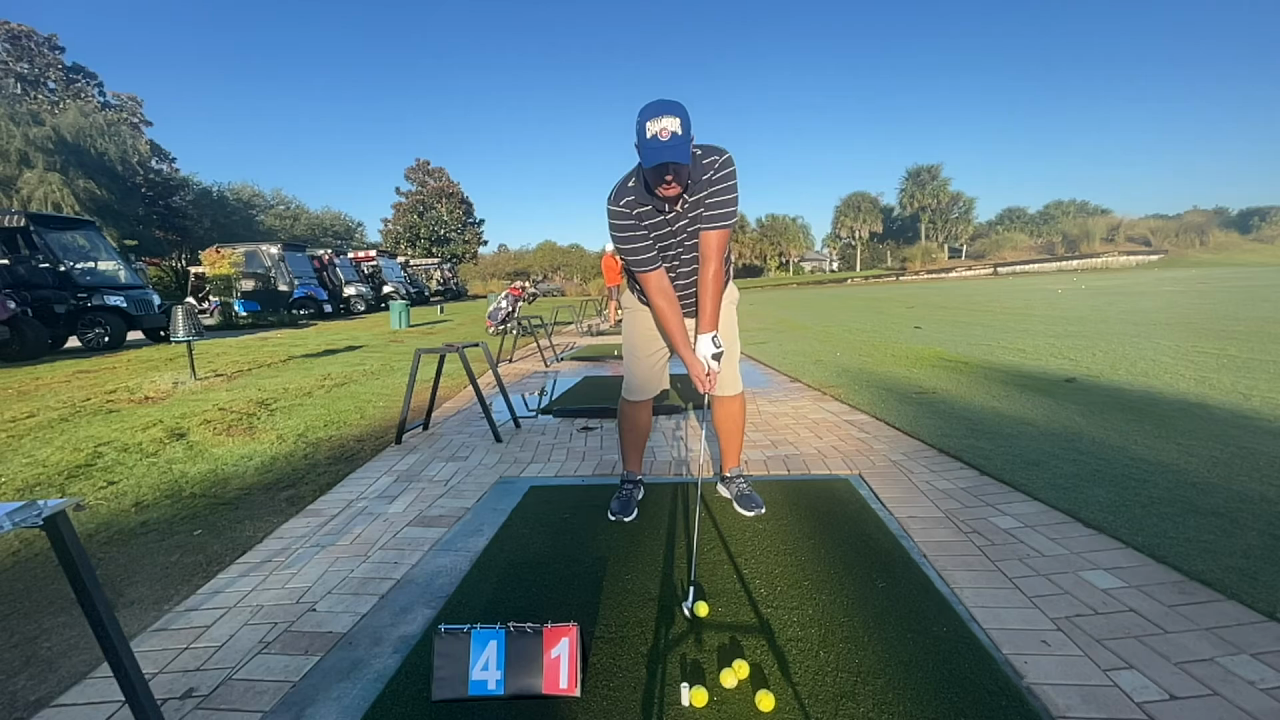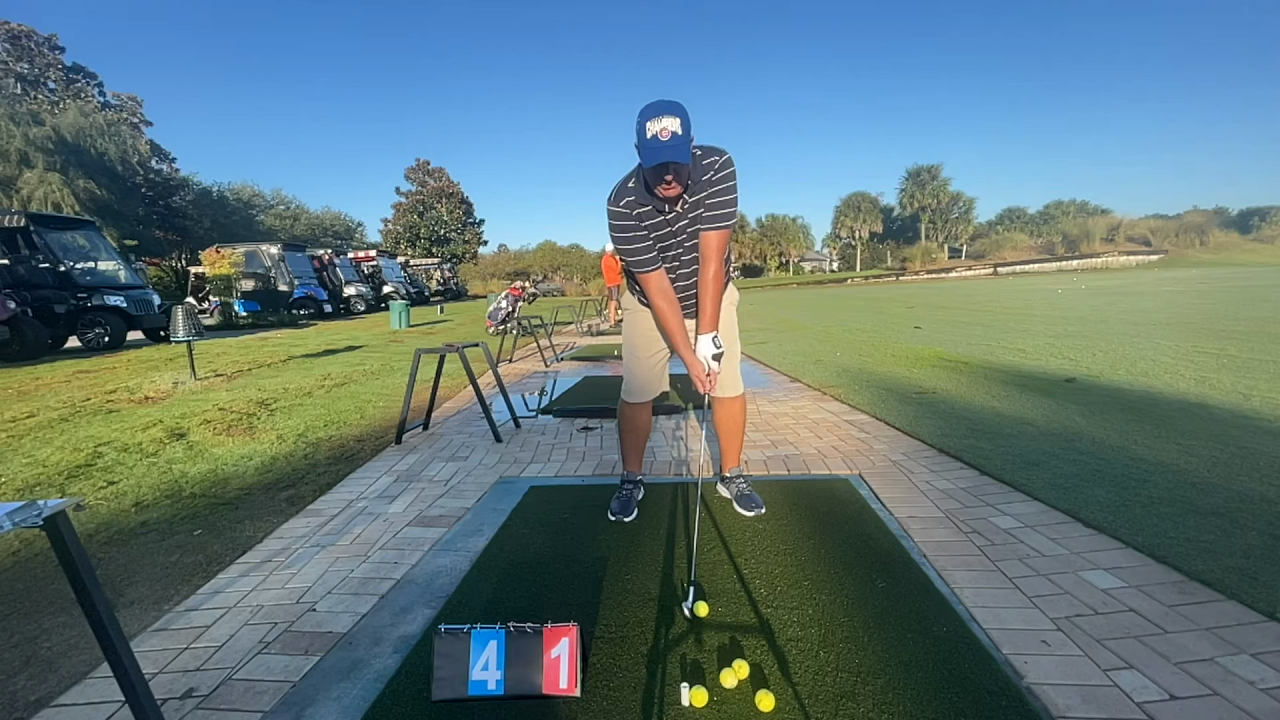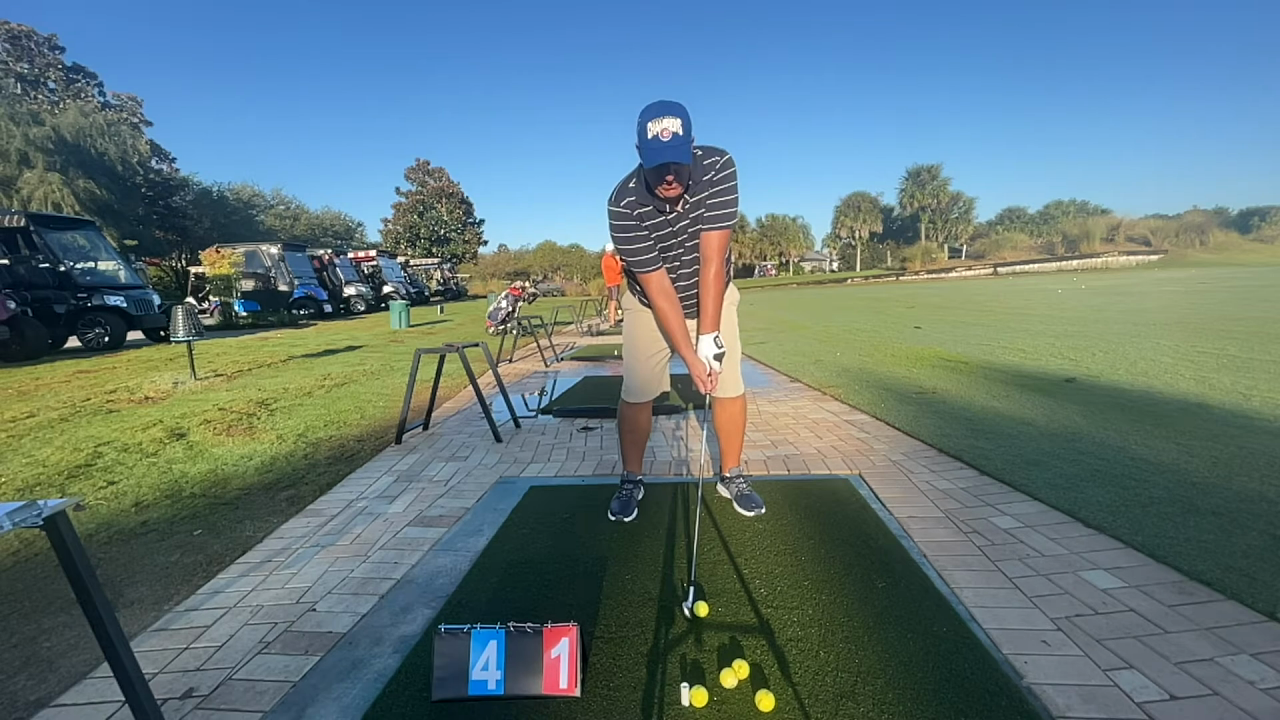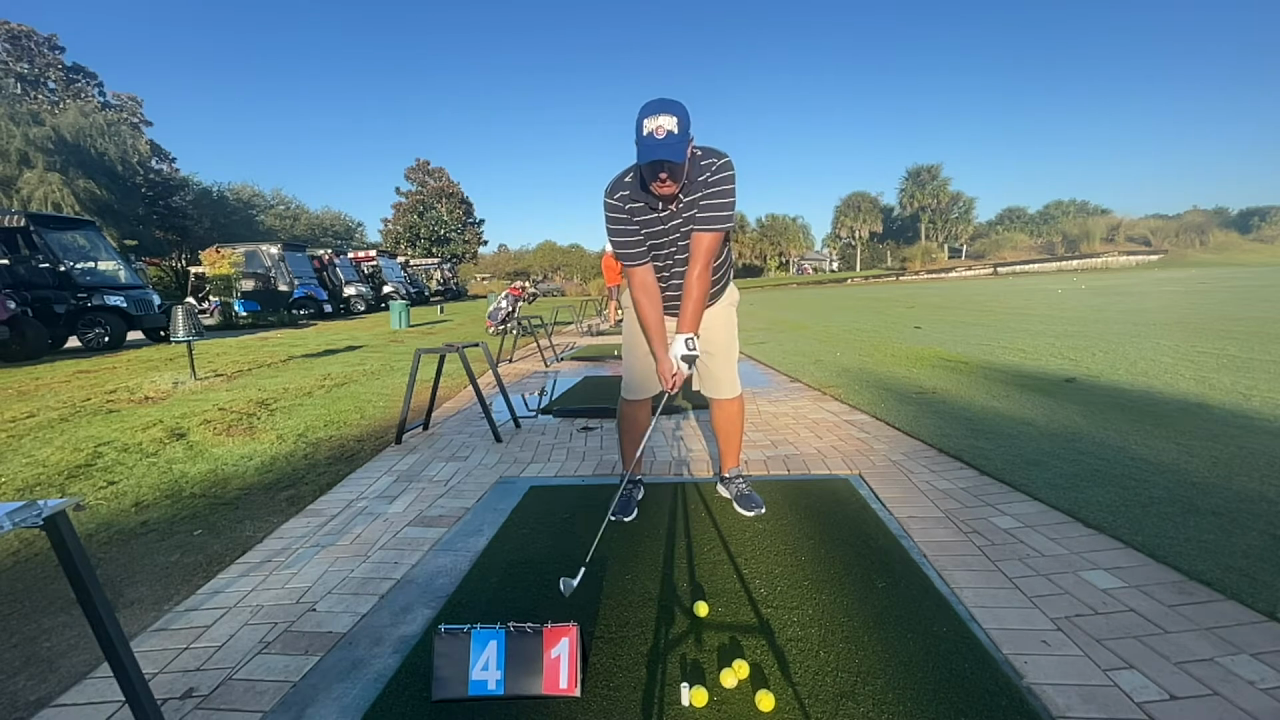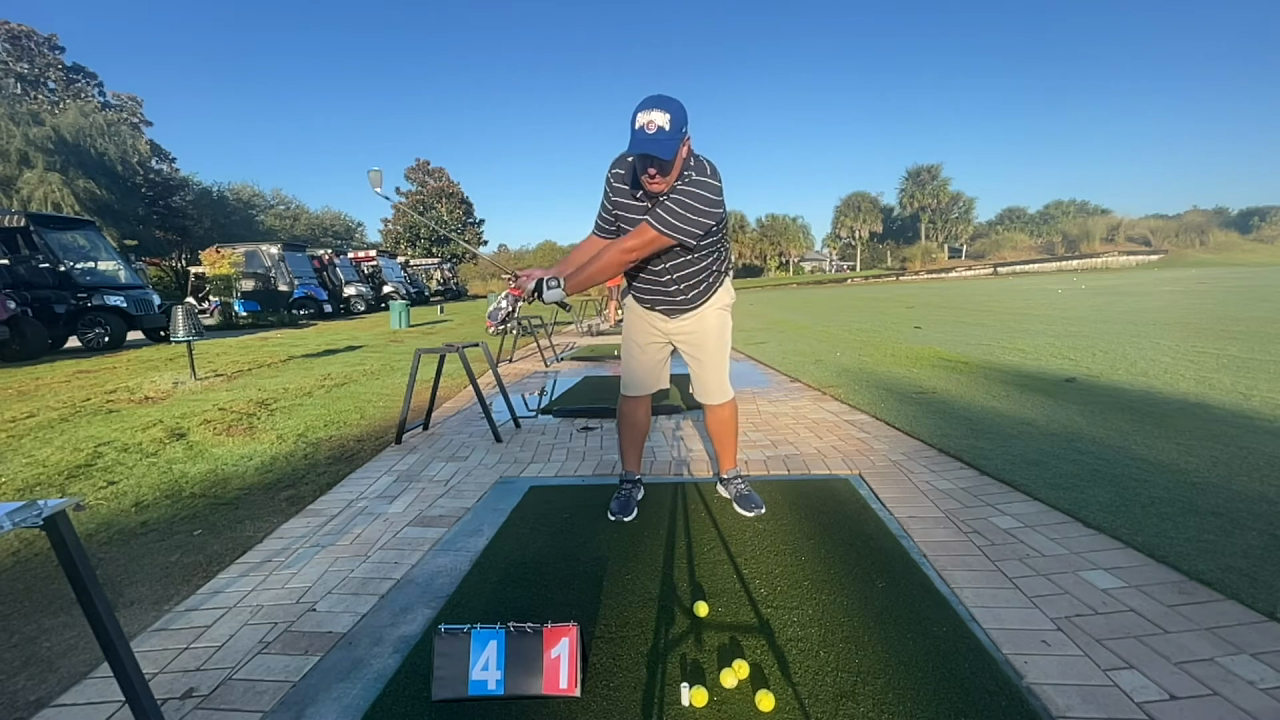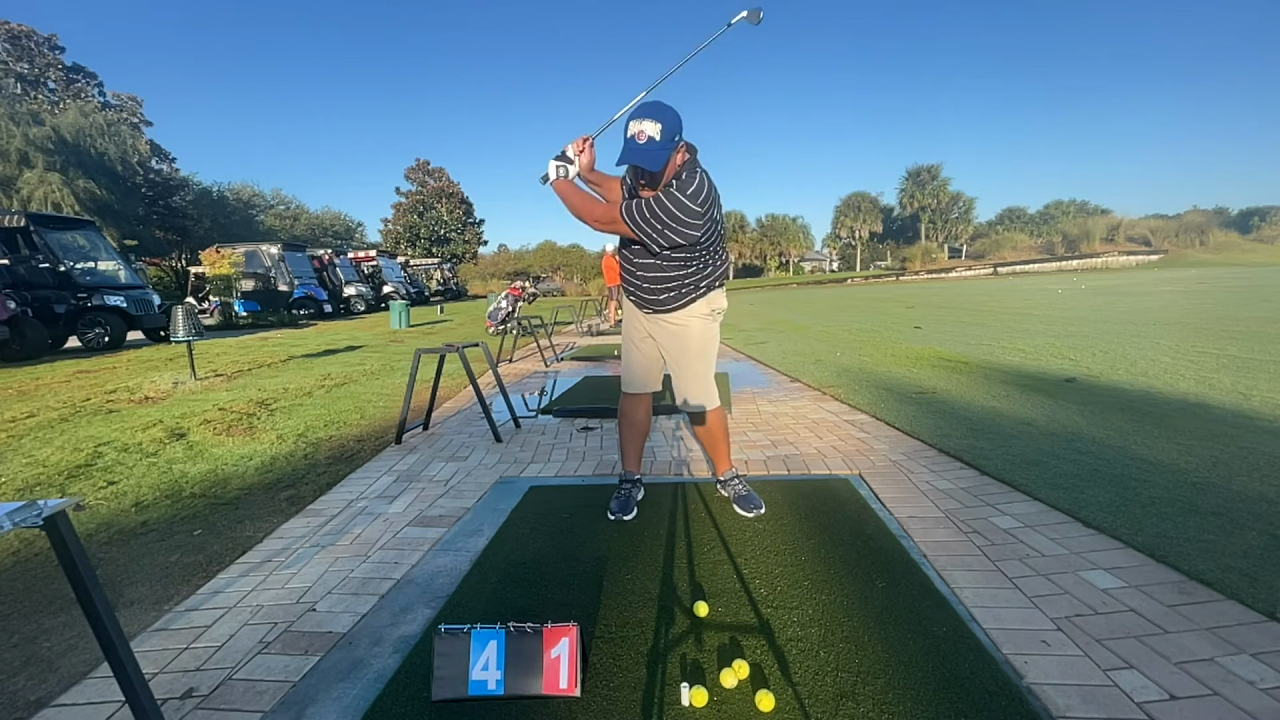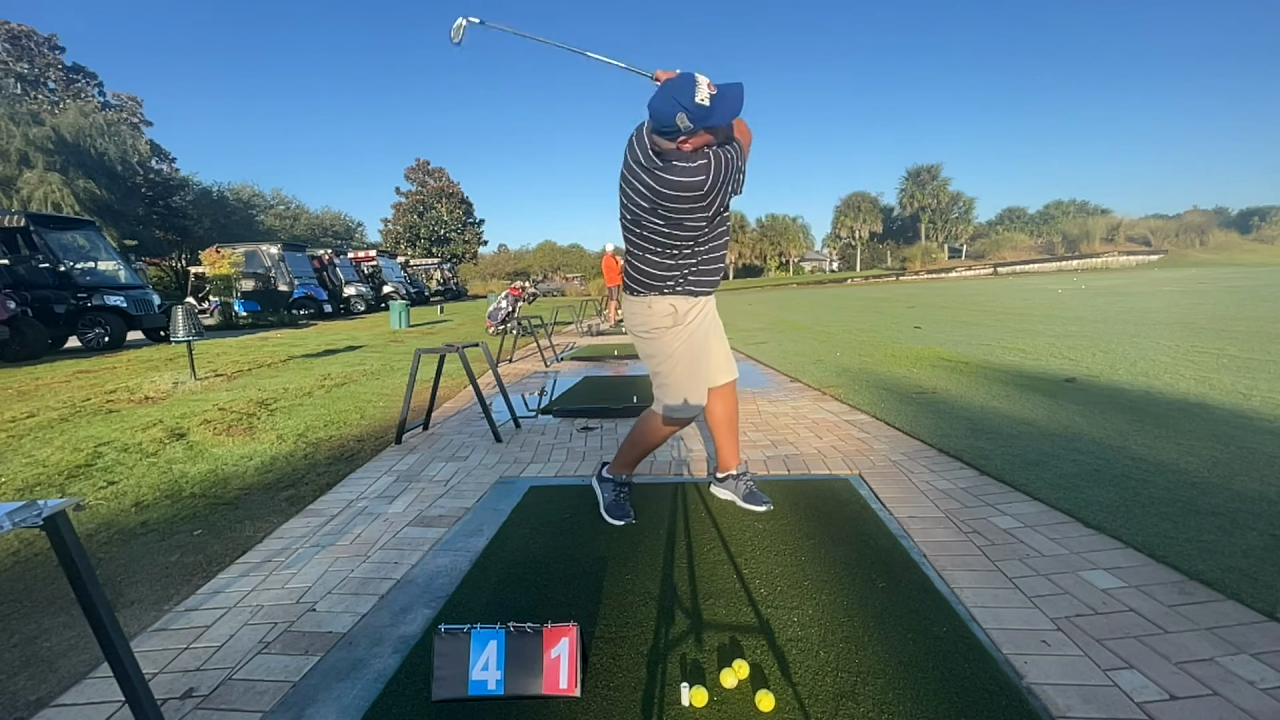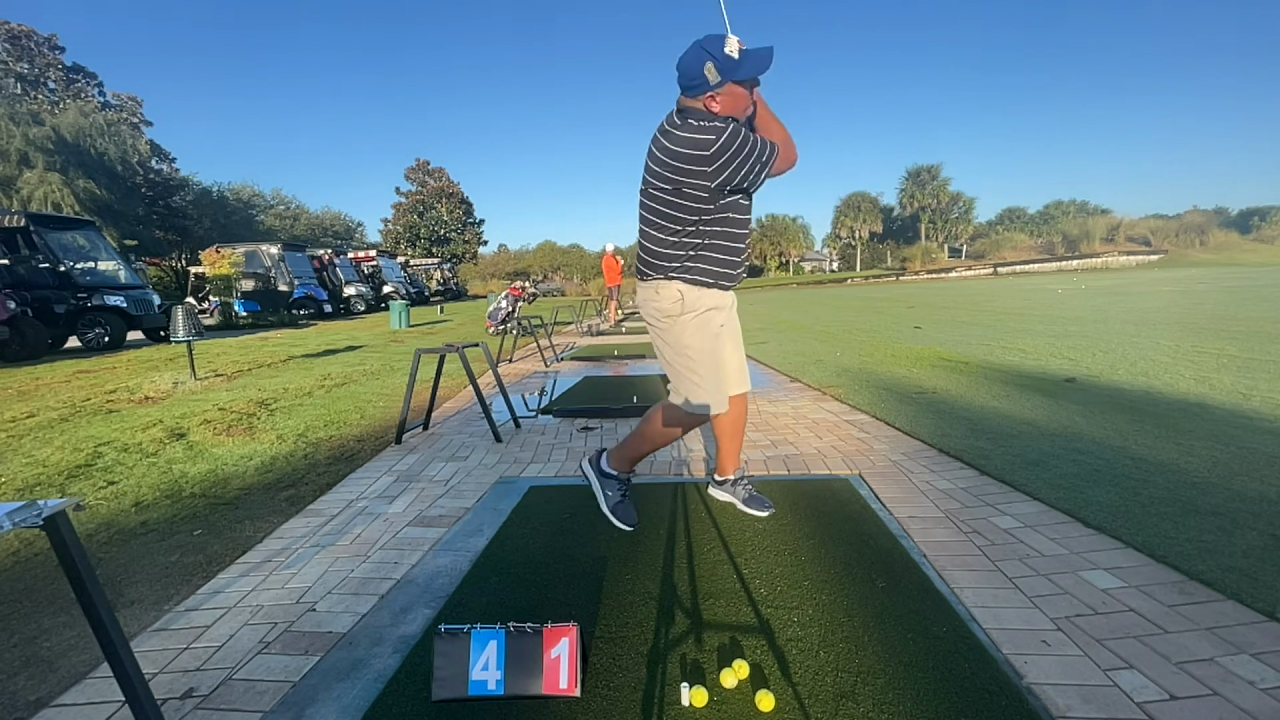
dt=0.7s
person 1, frame 1
left shoulder: (718, 166)
right shoulder: (623, 203)
left elbow: (711, 259)
right elbow: (656, 285)
left wrist: (708, 336)
right wrist: (687, 356)
left hip: (711, 294)
right hip: (650, 303)
left knee: (728, 385)
right knee: (637, 390)
left ankle: (731, 475)
right ankle: (631, 480)
person 1, frame 2
left shoulder: (717, 167)
right shoulder: (622, 203)
left elbow: (712, 260)
right elbow: (656, 286)
left wrist: (707, 337)
right wrist: (687, 357)
left hip: (711, 296)
right hip: (650, 304)
left knee: (729, 385)
right knee: (636, 391)
left ankle: (731, 475)
right ankle: (631, 481)
person 1, frame 3
left shoulder: (719, 167)
right shoulder: (624, 204)
left elbow: (712, 260)
right elbow: (657, 285)
left wrist: (710, 337)
right wrist: (689, 357)
left hip: (712, 298)
right hip: (650, 305)
left knee: (729, 386)
right knee: (636, 392)
left ankle: (731, 475)
right ankle: (631, 480)
person 1, frame 4
left shoulder: (717, 170)
right shoulder: (619, 197)
left elbow: (700, 263)
right elbow: (642, 279)
left wrist: (686, 339)
right wrist: (660, 354)
left hip: (711, 299)
right hip: (648, 303)
left knee: (726, 388)
right knee: (636, 391)
left ankle: (730, 475)
right ankle: (632, 480)
person 1, frame 5
left shoulder: (702, 187)
right shoulder: (620, 172)
left elbow: (627, 251)
right elbow: (602, 238)
left wrist: (559, 286)
right wrist: (550, 272)
left hip: (703, 303)
right hip: (644, 304)
left knee: (716, 392)
right knee: (634, 391)
left ankle: (729, 476)
right ankle: (631, 480)
person 1, frame 6
left shoulder: (686, 201)
right shoulder: (647, 168)
left elbow: (605, 219)
right elbow: (624, 197)
left wrist: (559, 180)
right wrist: (586, 173)
left hip: (690, 309)
right hip: (640, 302)
left knee: (698, 400)
right knee: (635, 390)
left ankle: (727, 476)
right ankle: (631, 479)
person 1, frame 7
left shoulder: (645, 136)
right shoulder: (701, 178)
left elbow: (727, 135)
right elbow: (742, 138)
left hip: (687, 299)
right hip: (666, 309)
left knee: (721, 381)
right knee: (678, 407)
left ankle: (729, 473)
right ankle: (613, 476)
person 1, frame 8
left shoulder: (689, 124)
right shoulder: (715, 143)
right elbow: (785, 156)
left wrist: (749, 101)
right wrist: (755, 102)
left hip: (710, 292)
right hip: (680, 295)
left knee: (734, 388)
right knee: (697, 404)
left ankle: (727, 477)
right ankle: (612, 465)
